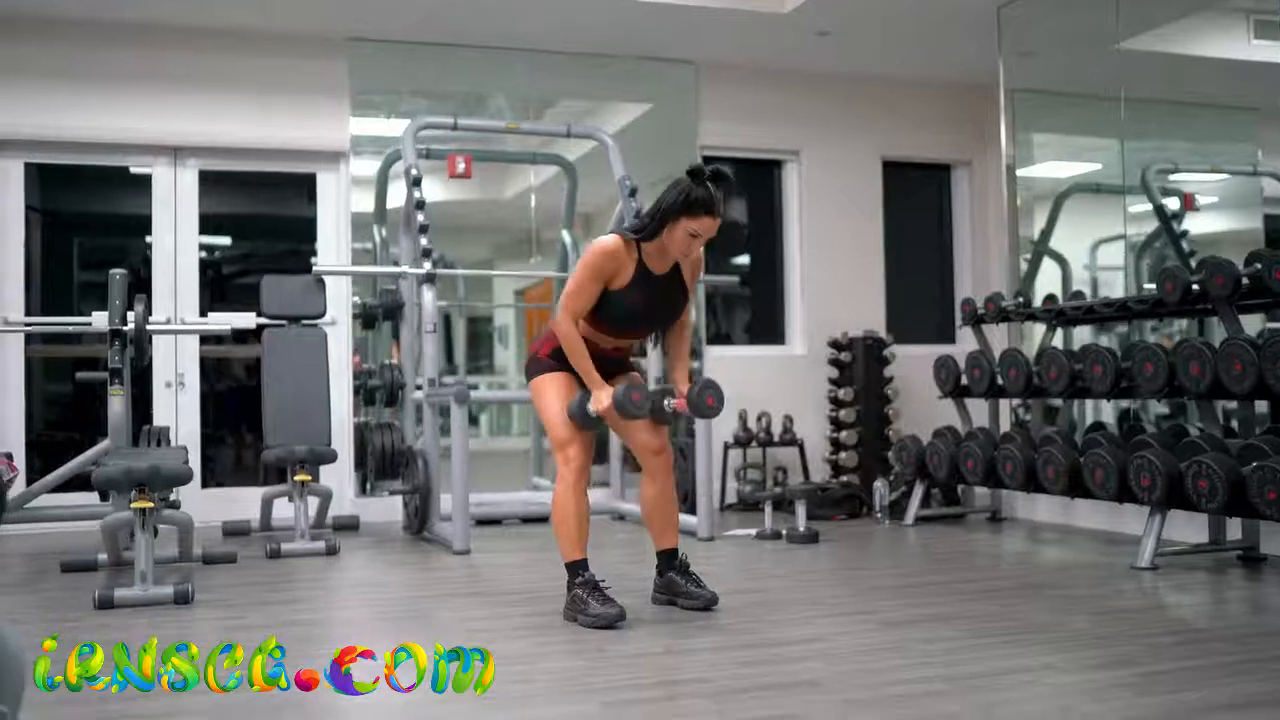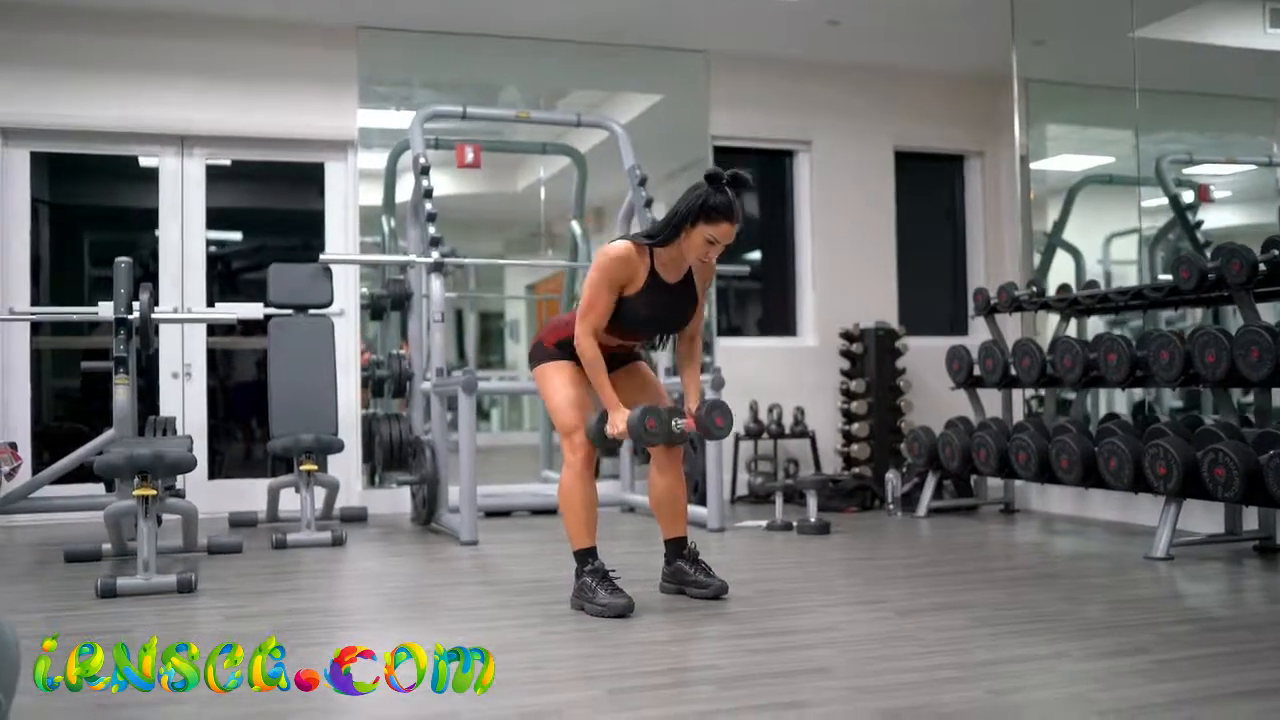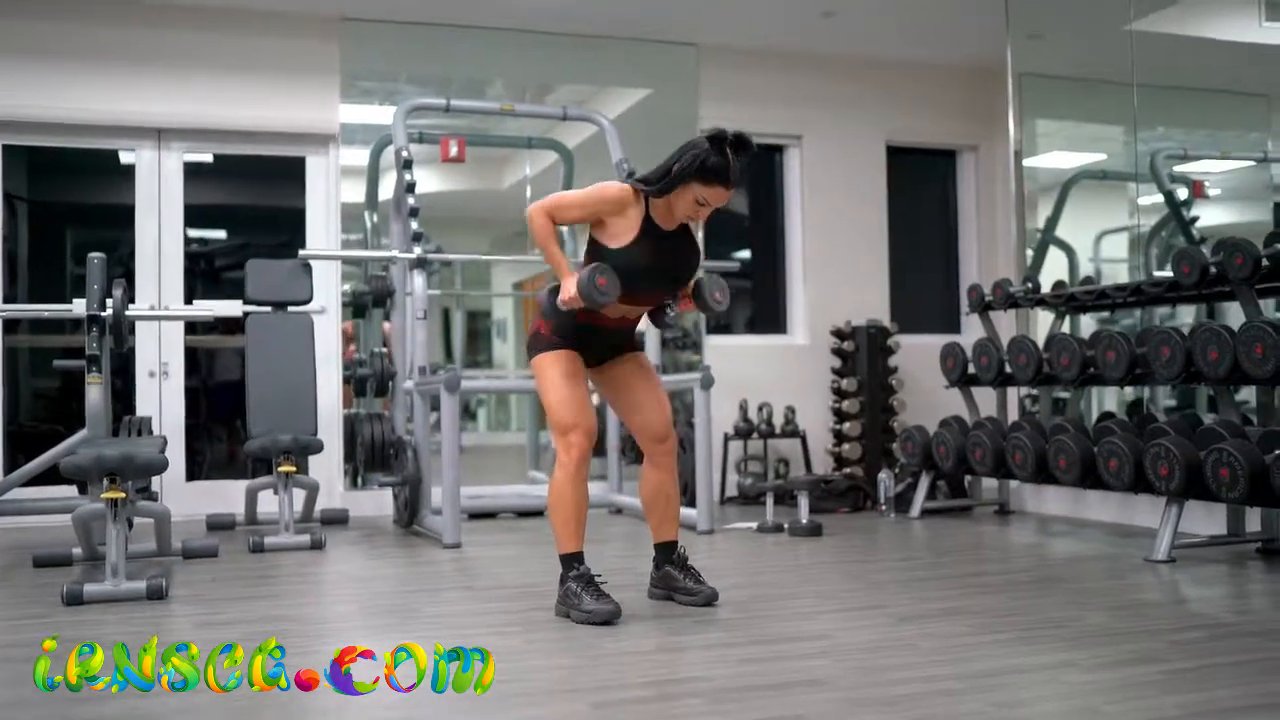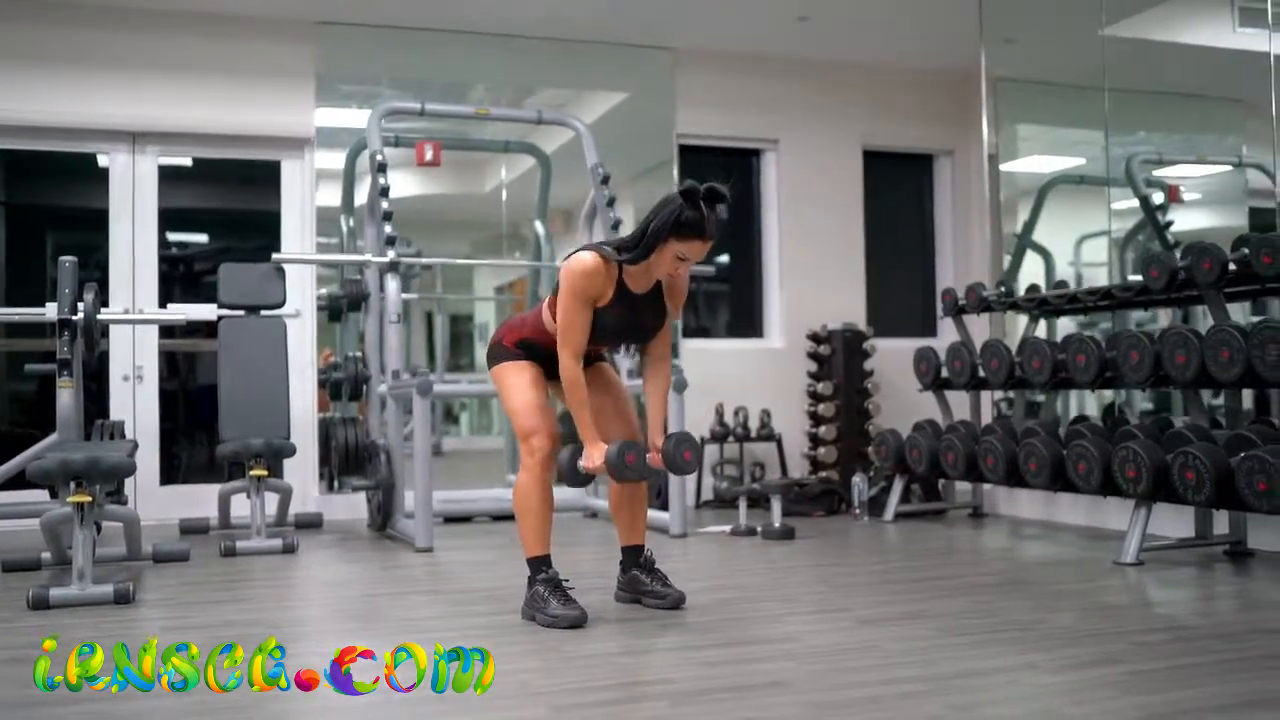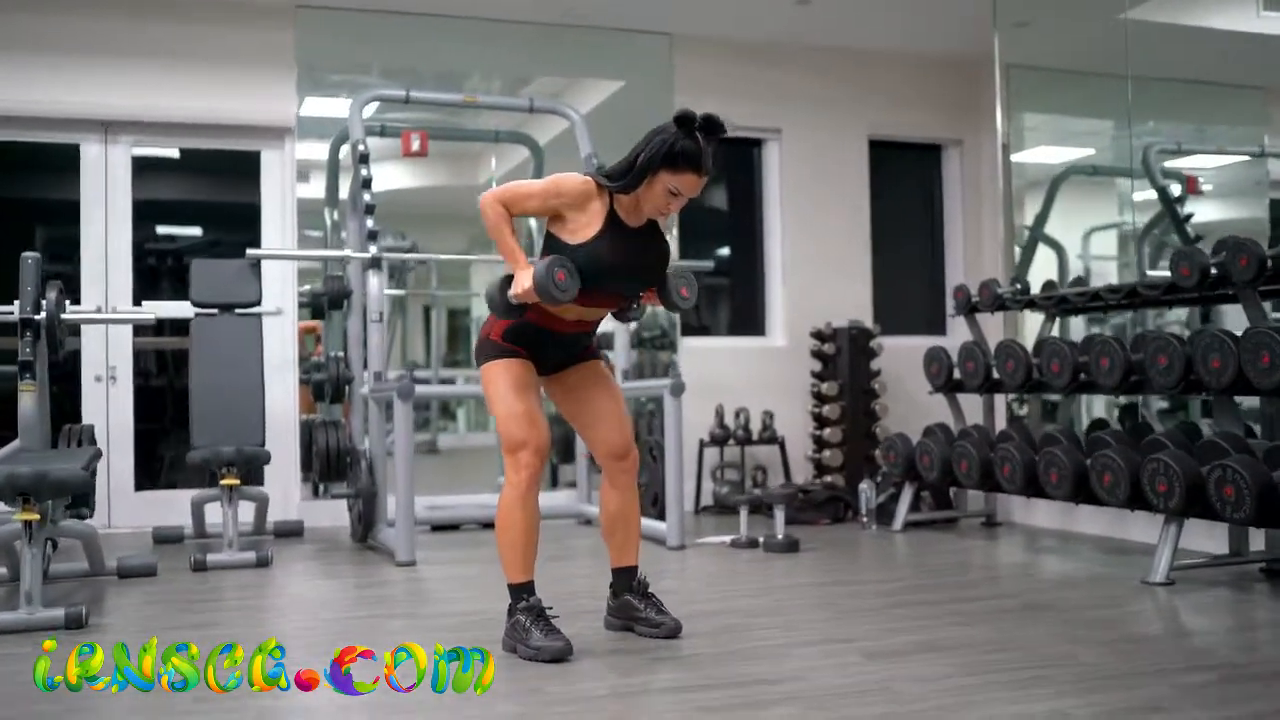
dt=1s
person 1, frame 1
left shoulder: (690, 264)
right shoulder: (610, 251)
left elbow: (679, 325)
right elbow: (564, 319)
left wrist: (681, 383)
right wrist: (596, 388)
left hip: (614, 361)
right hip: (558, 358)
left knee: (659, 451)
right knee: (575, 455)
left ankle: (669, 572)
right ankle: (579, 586)
person 1, frame 2
left shoulder: (702, 270)
right shoulder: (622, 257)
left elbow: (689, 338)
right elbow: (584, 333)
left wrist: (692, 400)
right wrist: (613, 409)
left hip: (620, 355)
right hip: (563, 348)
left knee: (668, 441)
right knee: (582, 441)
left ankle: (678, 561)
right ankle: (588, 575)
person 1, frame 3
left shoulder: (691, 218)
right shoulder: (618, 200)
right elbow: (538, 213)
left wrist: (686, 292)
right wrist: (568, 276)
left hip: (620, 339)
right hip: (563, 330)
left knee: (663, 439)
right knee: (577, 441)
left ankle: (667, 564)
right ankle: (572, 579)
person 1, frame 4
left shoulder: (674, 282)
right shoulder: (589, 268)
left elbow: (657, 358)
right elbow: (568, 359)
left wrist: (656, 433)
right wrist: (590, 440)
left hip: (585, 355)
right hip: (524, 348)
left knee: (632, 447)
right knee: (540, 445)
left ankle: (634, 568)
right ankle: (540, 584)
person 1, frame 5
left shoulder: (655, 214)
right shoulder: (579, 193)
right elbow: (492, 201)
left wrist: (648, 289)
right wrist: (521, 268)
left hip: (576, 345)
right hip: (514, 336)
left knee: (622, 455)
right knee: (528, 458)
left ankle: (626, 593)
right ankle: (522, 611)
